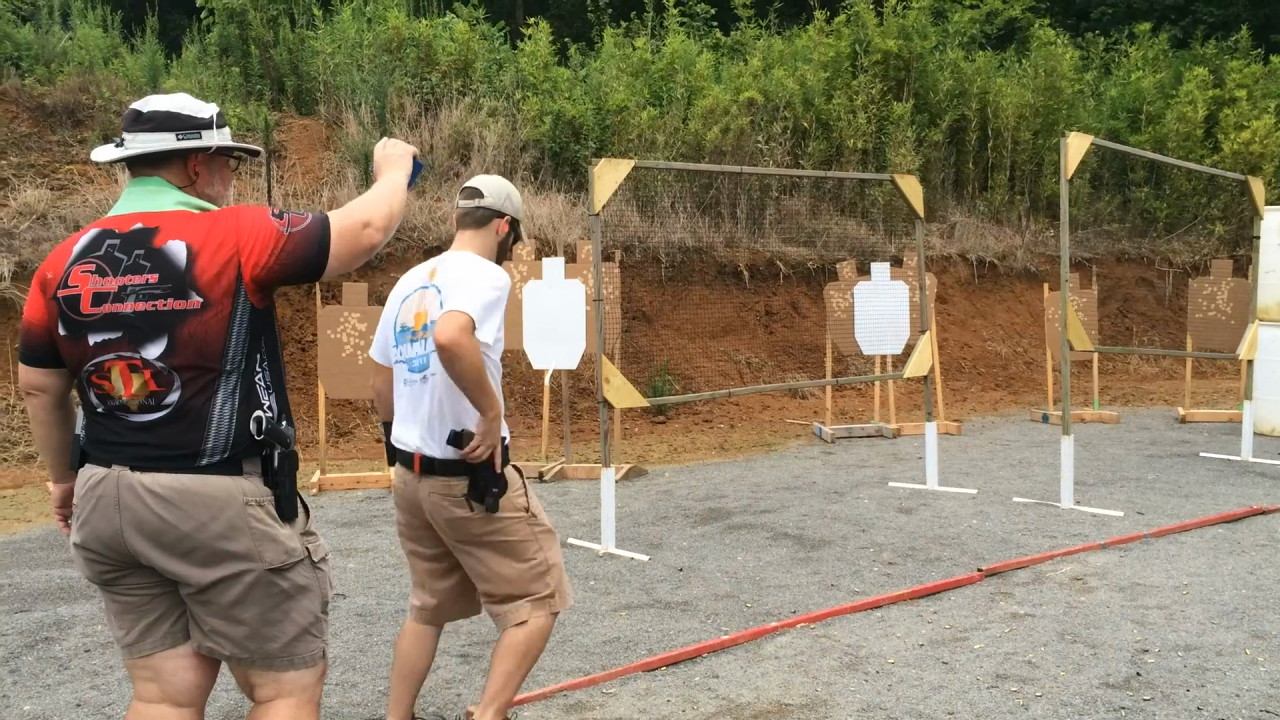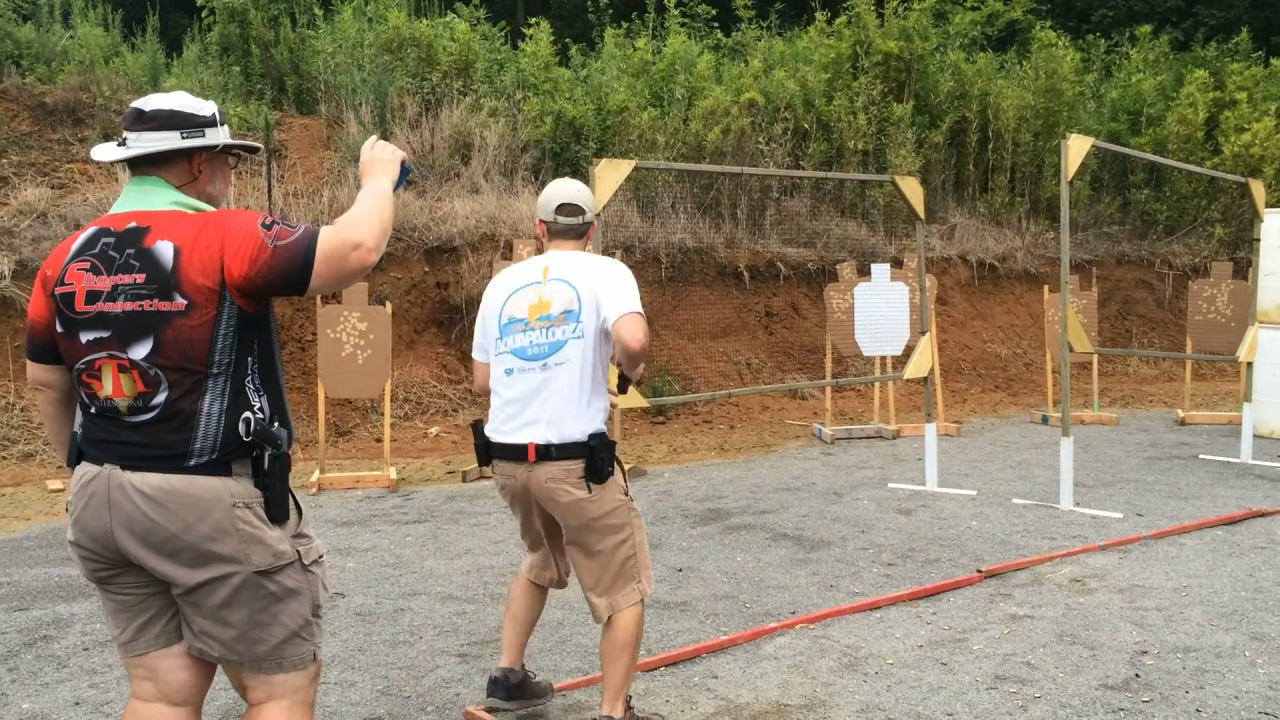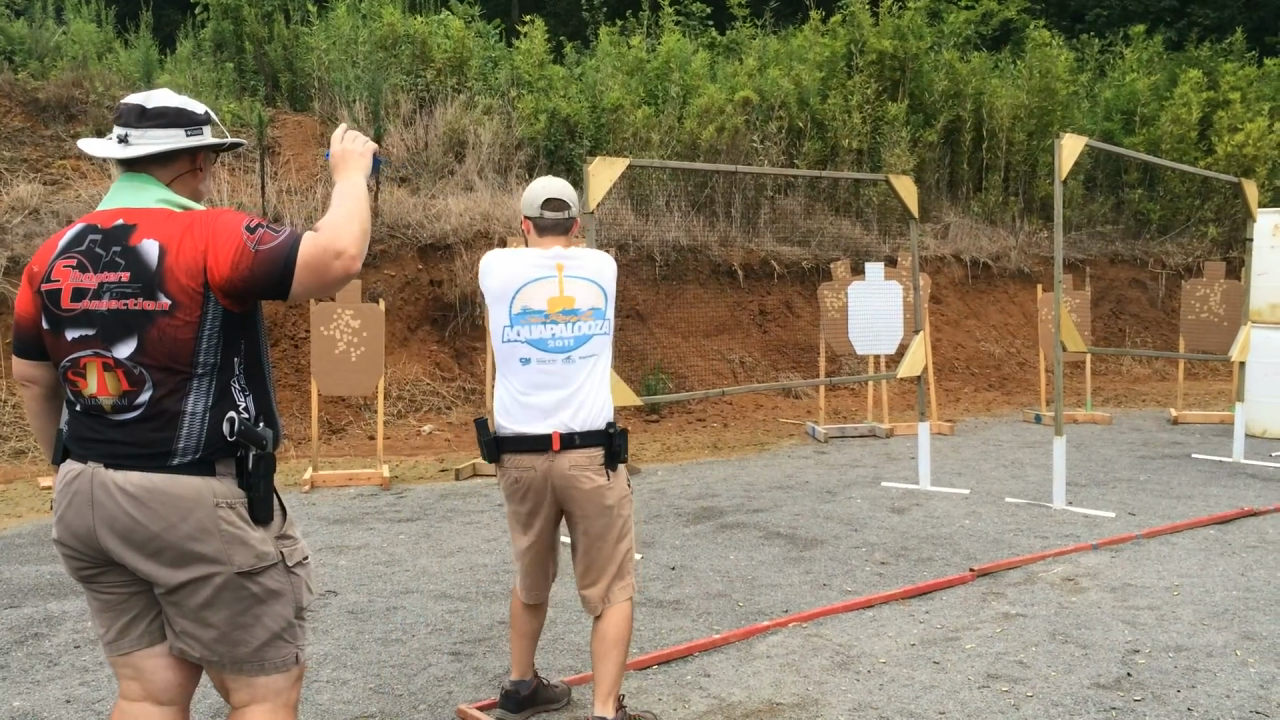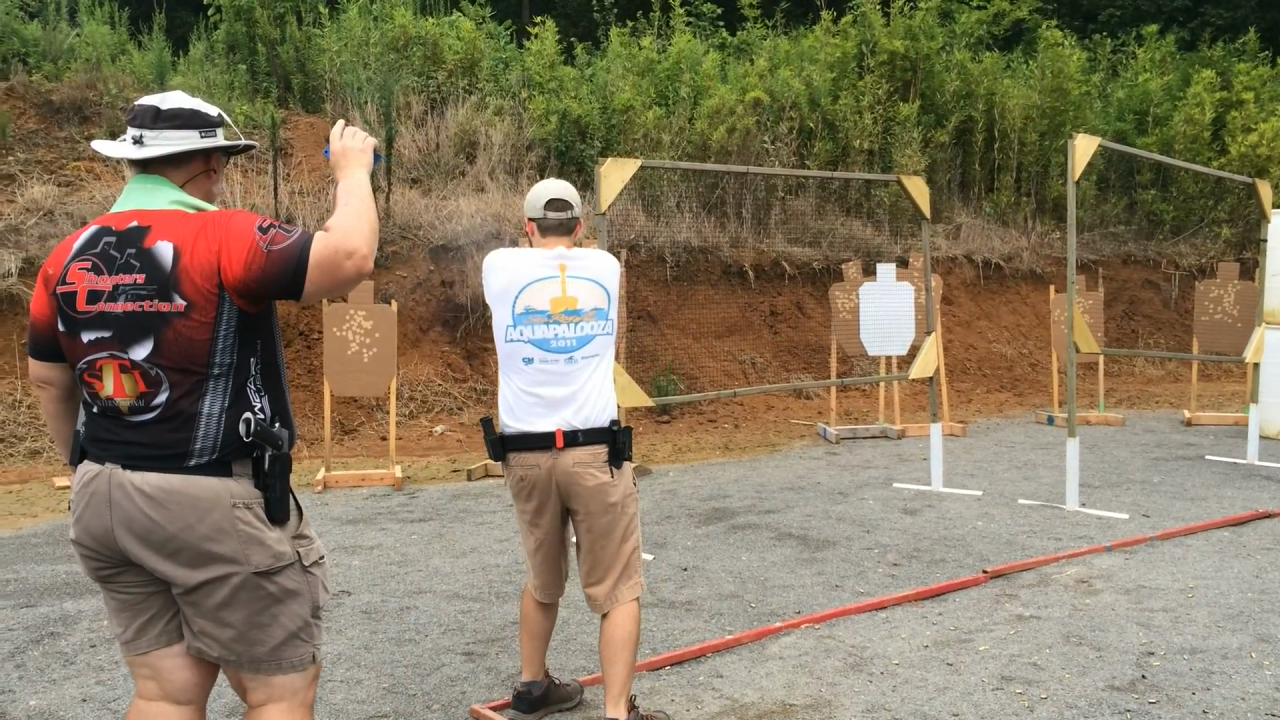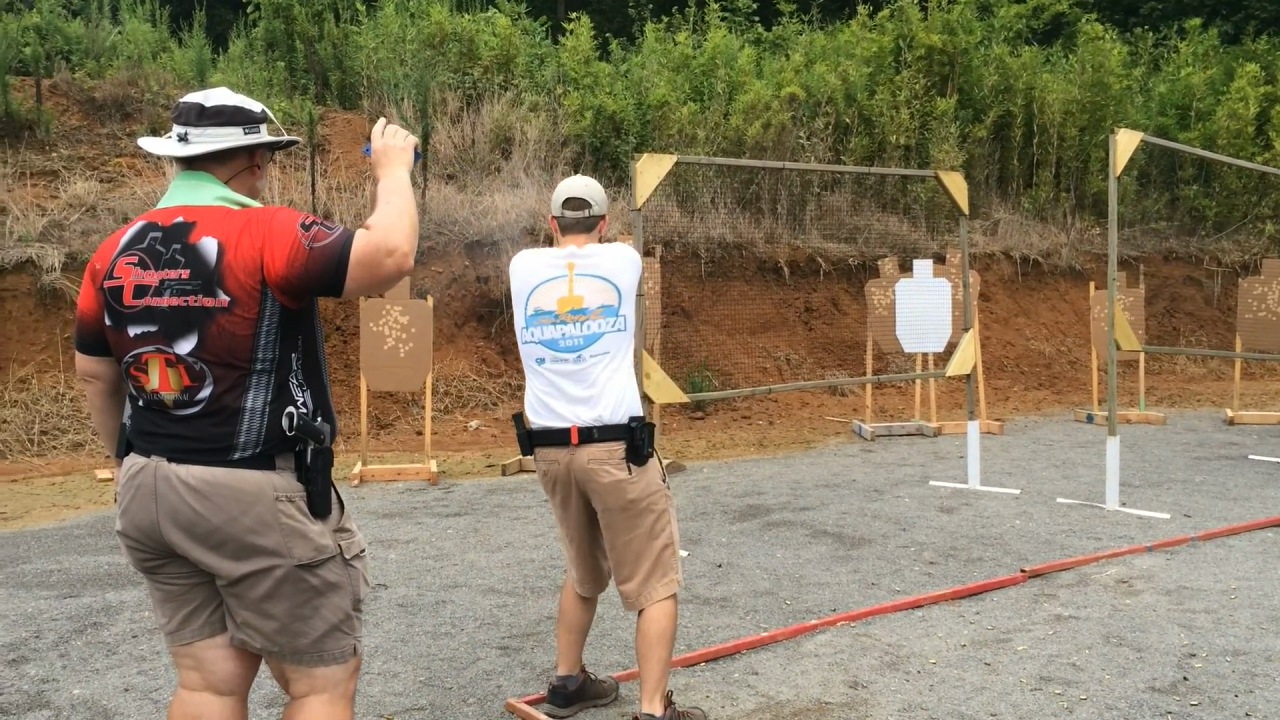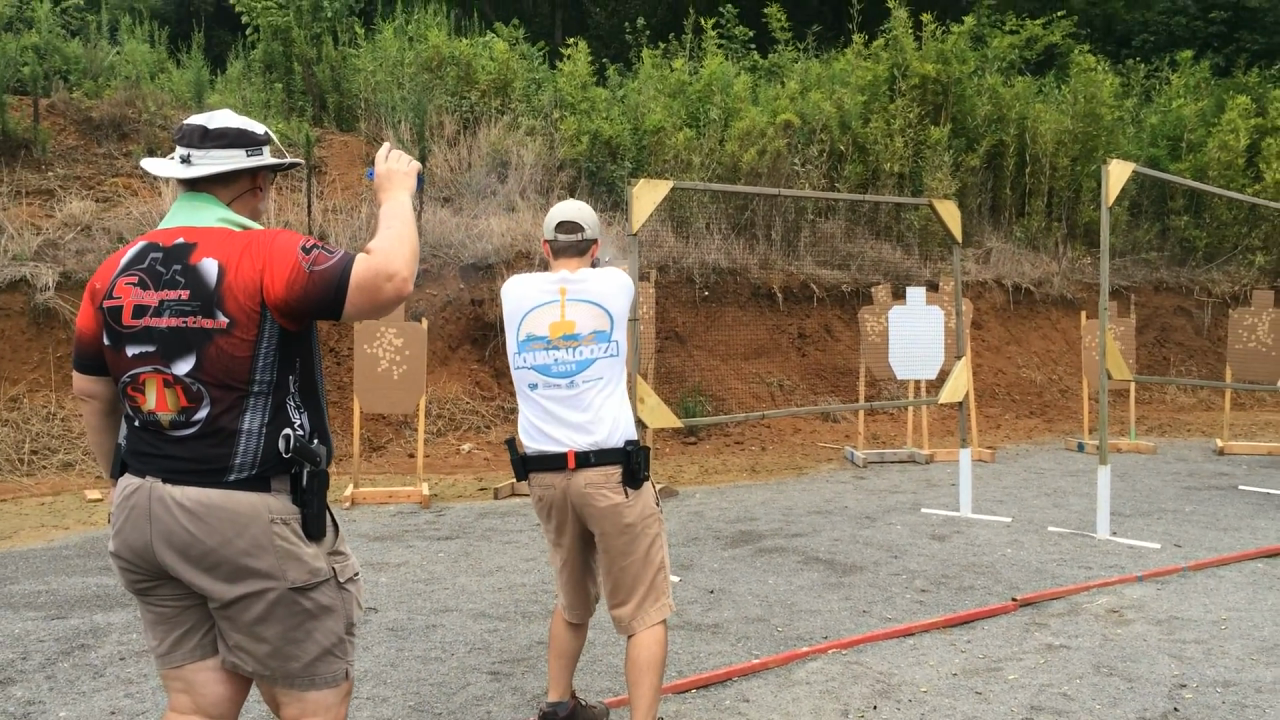
dt=0.5s
person 1, frame 1
left shoulder: (65, 261)
right shoulder: (236, 238)
left elbow: (38, 388)
right elbow: (364, 229)
left wrist: (66, 477)
right wrist: (393, 172)
left hip: (109, 501)
right hip: (219, 501)
person 1, frame 2
left shoulder: (66, 259)
right shoulder: (225, 239)
left elbow: (46, 382)
right elbow: (356, 249)
left wrist: (85, 469)
right wrist: (378, 178)
left hip: (103, 501)
right hip: (212, 501)
person 1, frame 3
left shoulder: (53, 254)
right shoulder: (211, 238)
left elbow: (32, 380)
right elbow: (338, 257)
right wrist: (351, 173)
left hip: (87, 501)
right hip: (196, 501)
person 1, frame 4
left shoulder: (68, 256)
right shoulder: (224, 238)
left elbow: (48, 382)
right elbow: (350, 257)
right wrist: (353, 171)
left hip: (103, 501)
right hip: (213, 502)
person 1, frame 5
left shoulder: (115, 251)
right shoulder: (268, 233)
left elbow: (95, 375)
right elbow: (390, 255)
right wrist: (393, 170)
left hip: (149, 493)
right hip: (256, 494)
person 1, frame 6
left shoulder: (116, 269)
right shoulder: (268, 257)
left elbow: (91, 394)
right elbow: (389, 279)
left wrist: (128, 486)
right wrist: (395, 195)
left hip: (143, 514)
right hip: (250, 516)
person 2, frame 1
left shoulder: (409, 281)
right shoulder: (485, 276)
left elbow: (380, 381)
right elbow: (450, 338)
right wrist: (491, 415)
left hip: (410, 472)
right hip: (468, 475)
left knee: (429, 606)
right knee: (538, 602)
person 2, frame 2
left shoulder: (504, 282)
right shoulder: (607, 273)
left elbow: (480, 380)
right elbow: (632, 343)
right wrist: (626, 362)
left hip: (508, 460)
right hip: (576, 463)
left knee: (541, 564)
right knee: (624, 591)
left ankle: (507, 675)
person 2, frame 3
left shoulder: (496, 266)
right shoulder: (603, 267)
left hip: (520, 455)
right hip: (590, 453)
left knee: (531, 580)
right knee: (612, 588)
person 2, frame 4
left shoulder: (500, 266)
right shoulder: (605, 266)
left hip: (525, 454)
right hip: (594, 450)
left knee: (542, 577)
right knee: (618, 588)
person 2, frame 5
left shoulder: (523, 266)
right shoulder: (623, 260)
left hip: (553, 449)
right hip: (616, 447)
left knee: (584, 571)
right knee: (655, 583)
person 2, frame 6
left shoulder: (515, 291)
right shoulder: (615, 284)
left hip: (545, 475)
right hip: (611, 471)
left knee: (573, 599)
right knee: (645, 610)
